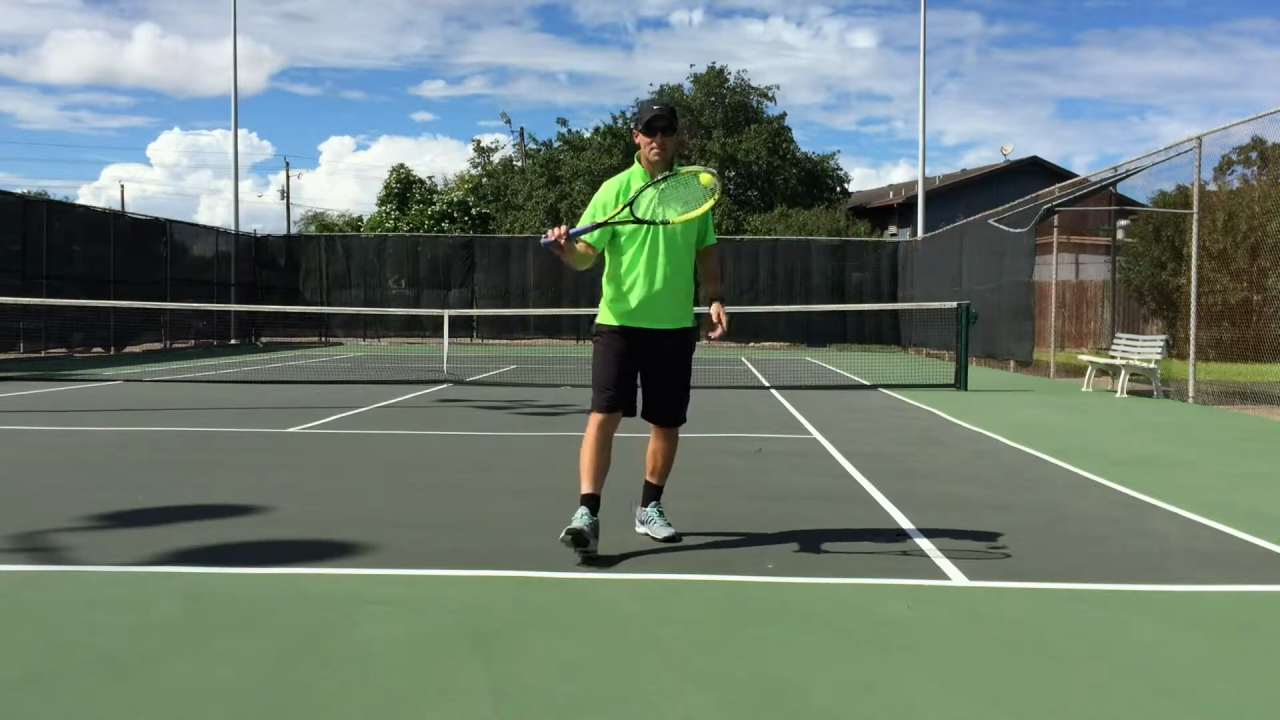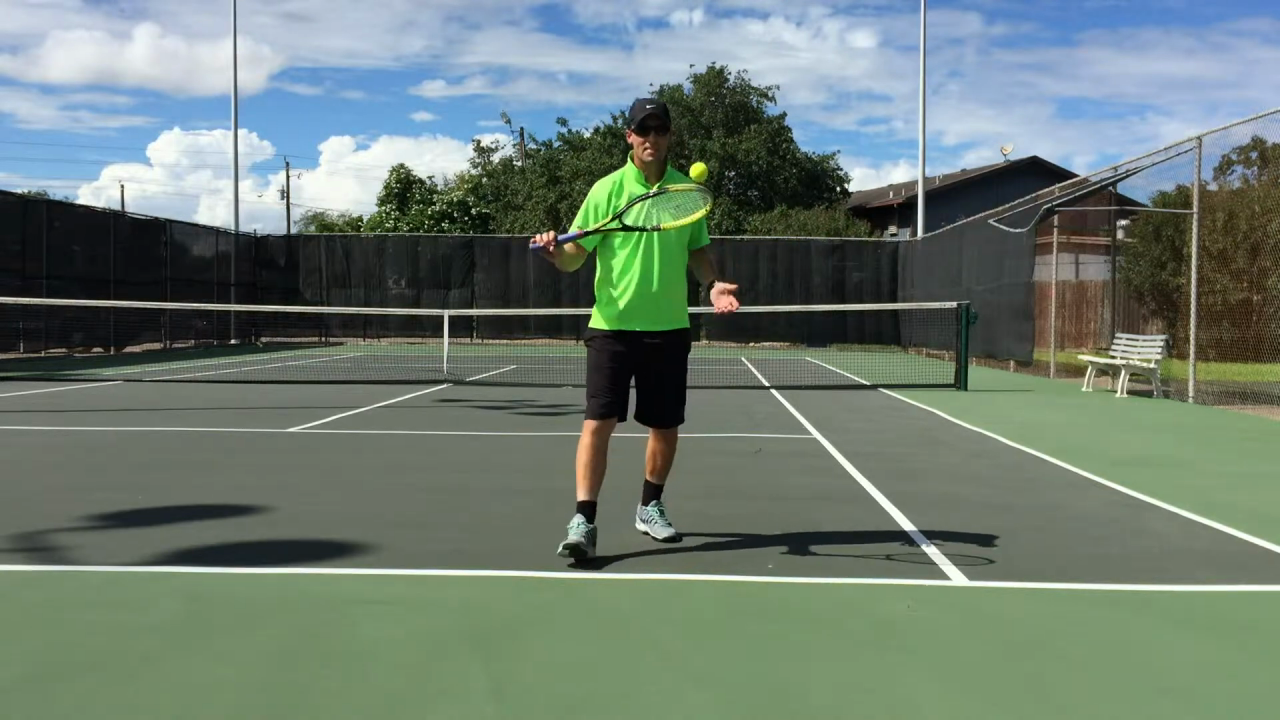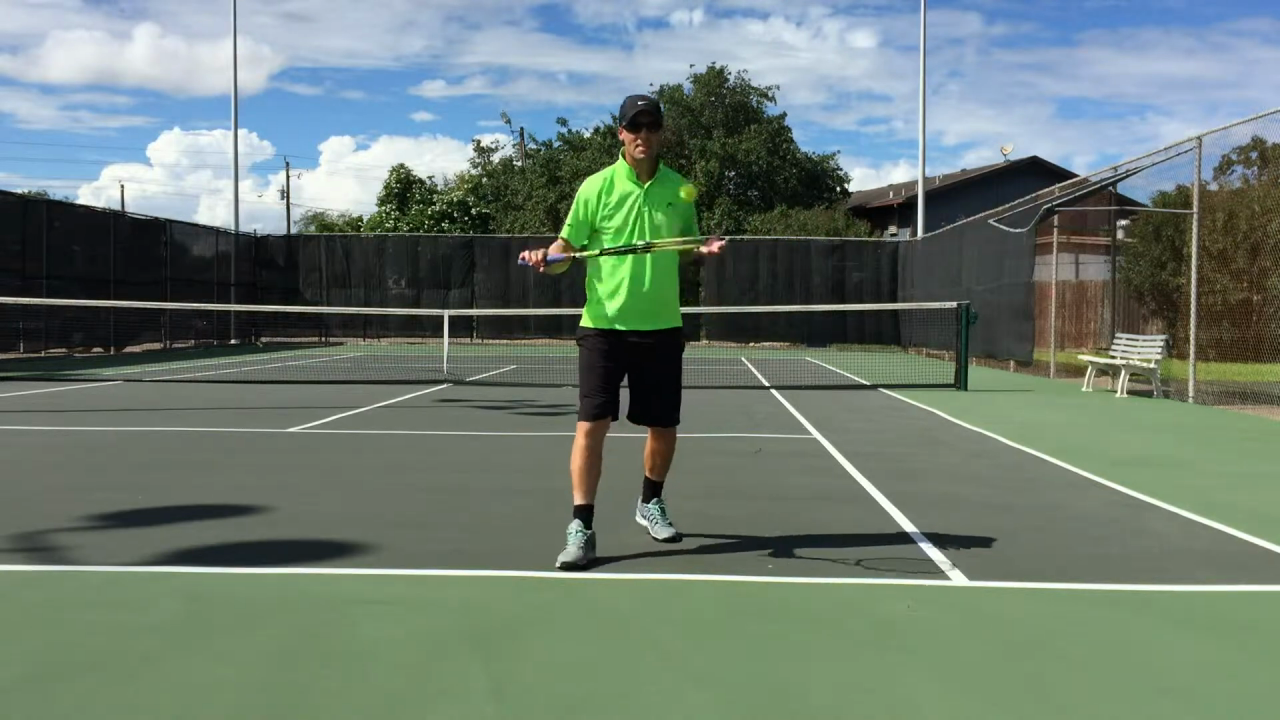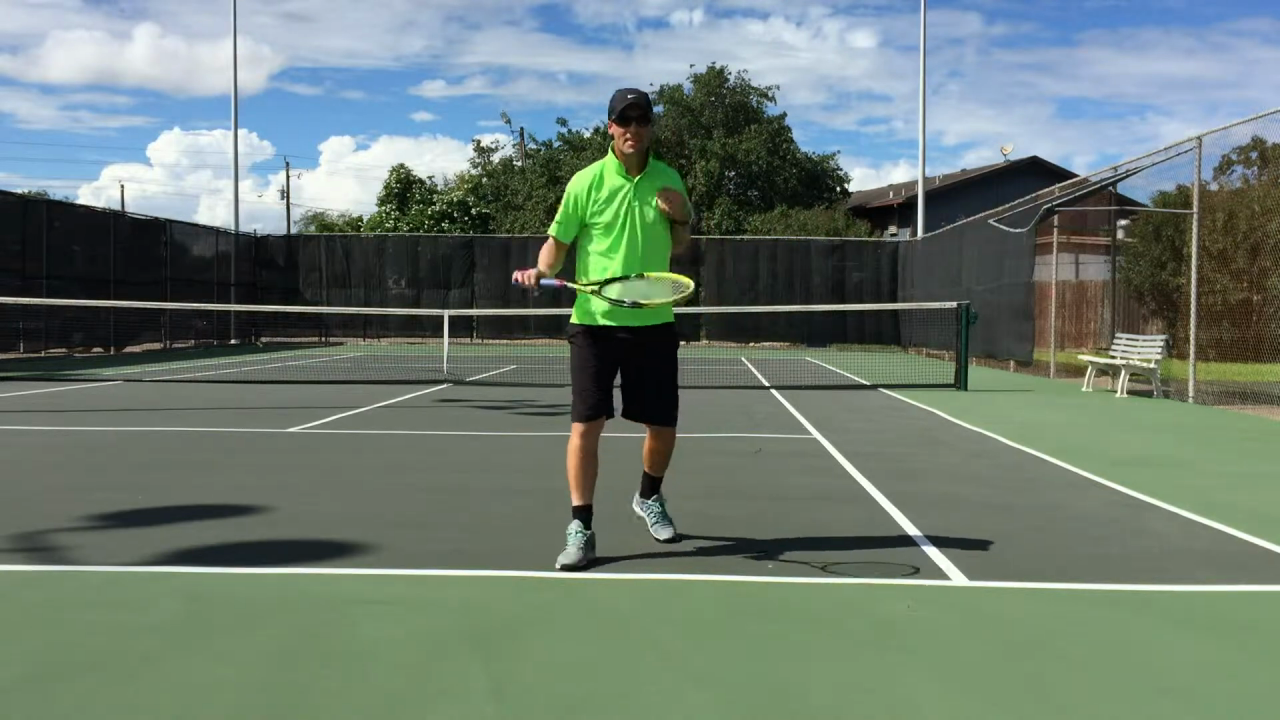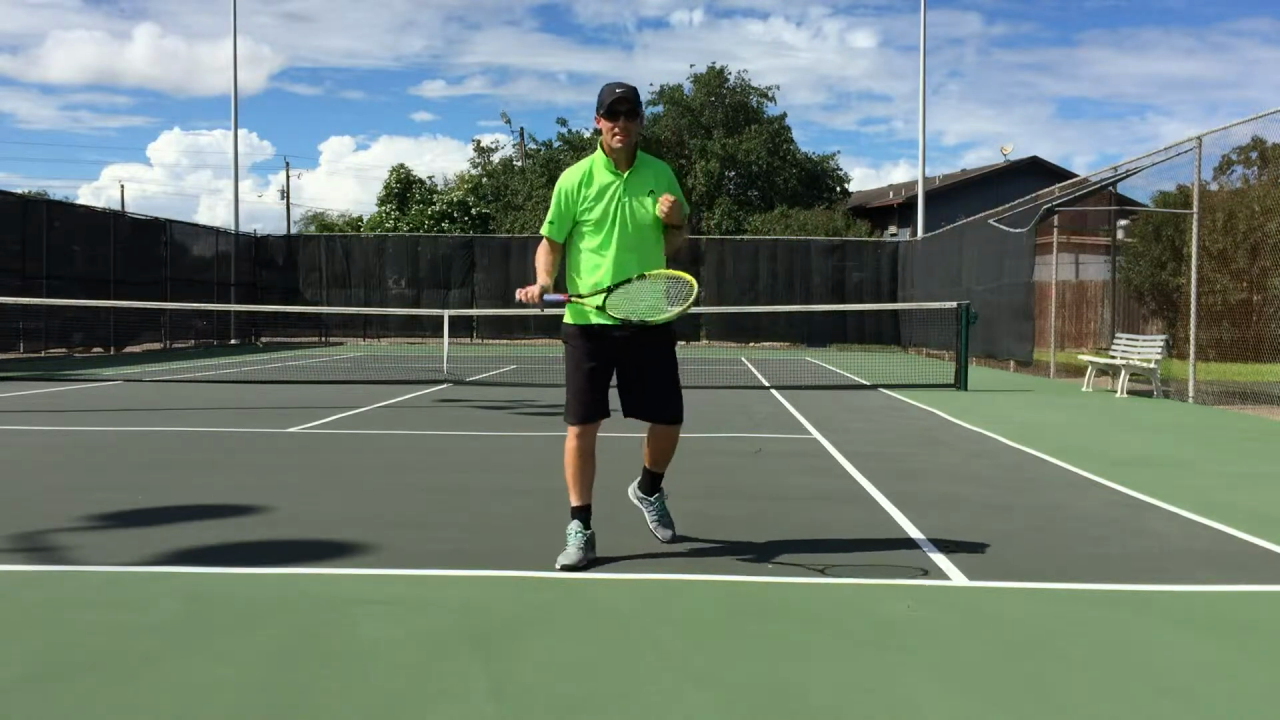
dt=0.1s
person 1, frame 1
right shoulder: (614, 189)
left elbow: (705, 251)
right elbow: (585, 255)
left wrist: (715, 298)
right wrist: (566, 248)
left hip: (674, 326)
right hip: (620, 323)
left knee: (667, 424)
right knee: (603, 416)
left ankle: (649, 508)
right ankle: (587, 517)
person 1, frame 2
left shoulder: (687, 190)
right shoulder: (606, 189)
left elbow: (698, 252)
right elbow: (575, 257)
left wrist: (714, 285)
right wrist: (556, 250)
left hip: (669, 328)
right hip: (613, 326)
left knee: (666, 426)
right knee: (598, 422)
left ankle: (650, 507)
right ankle: (583, 524)
person 1, frame 3
left shoulder: (678, 186)
right shoulder: (597, 187)
left elbow: (688, 248)
right elbow: (567, 247)
left wrist: (702, 248)
right wrist: (546, 259)
left hip: (662, 327)
right hip: (605, 325)
left knee: (663, 425)
right knee: (592, 424)
left ankle: (649, 504)
right ankle: (581, 530)
person 1, frame 4
left shoulder: (668, 181)
right shoulder: (585, 182)
left elbow: (683, 246)
right elbow: (557, 244)
left wrist: (683, 220)
right wrist: (539, 271)
left hip: (653, 323)
right hip: (595, 323)
left knee: (663, 424)
right knee: (586, 424)
left ankle: (650, 497)
right ankle: (580, 531)
person 1, frame 5
left shoulder: (661, 174)
right shoulder: (574, 179)
left elbow: (677, 239)
right elbow: (550, 242)
left wrist: (678, 223)
right wrist: (541, 281)
left hip: (649, 320)
right hip: (588, 322)
left knee: (668, 420)
right knee: (582, 425)
left ankle: (648, 490)
right ankle: (580, 531)
